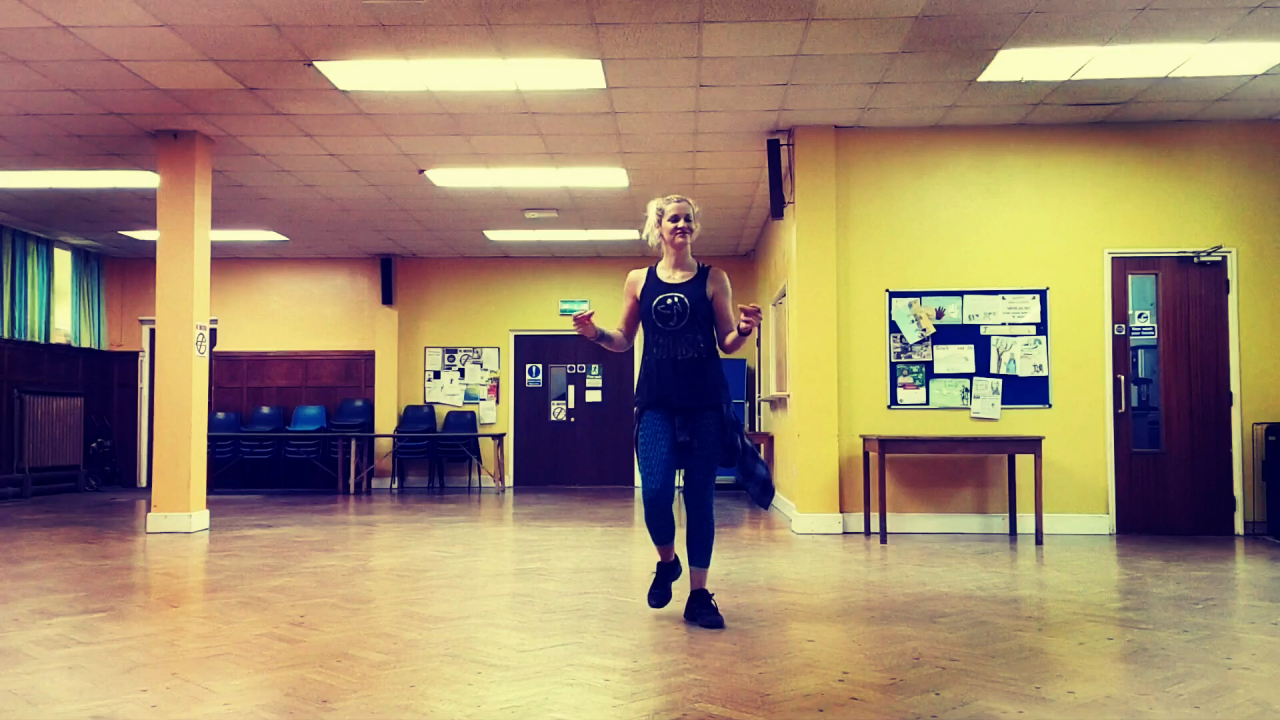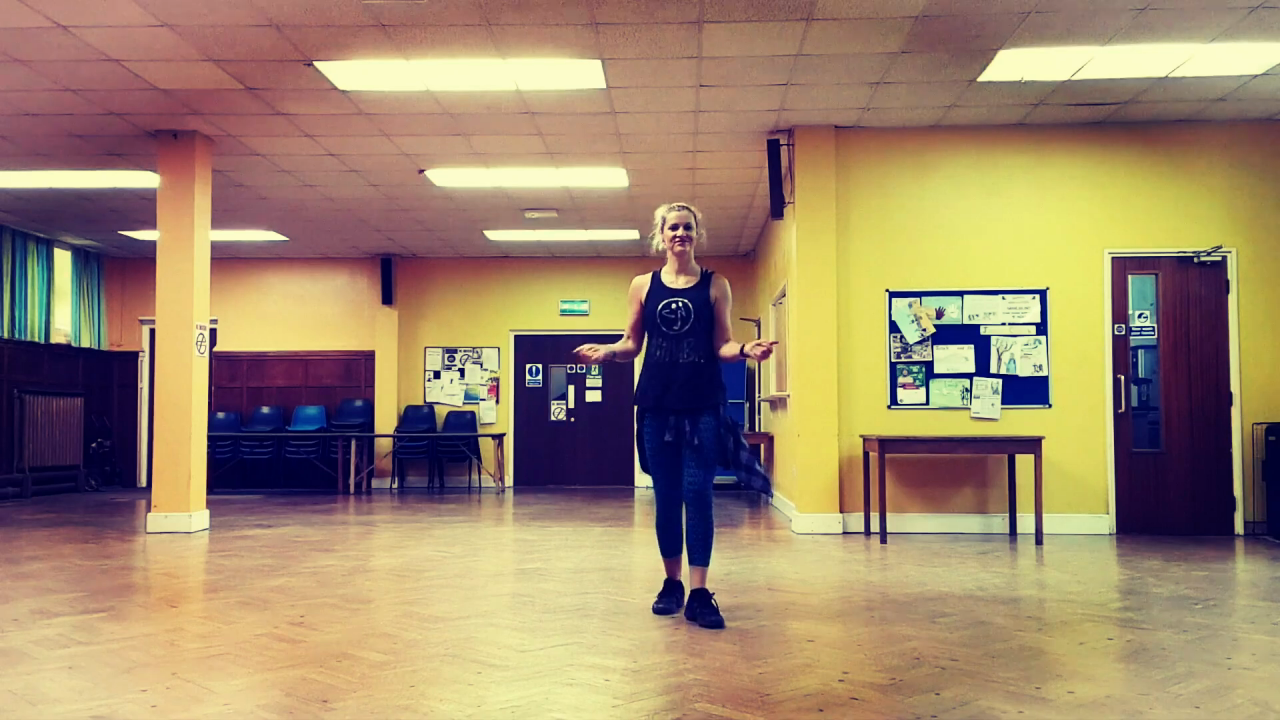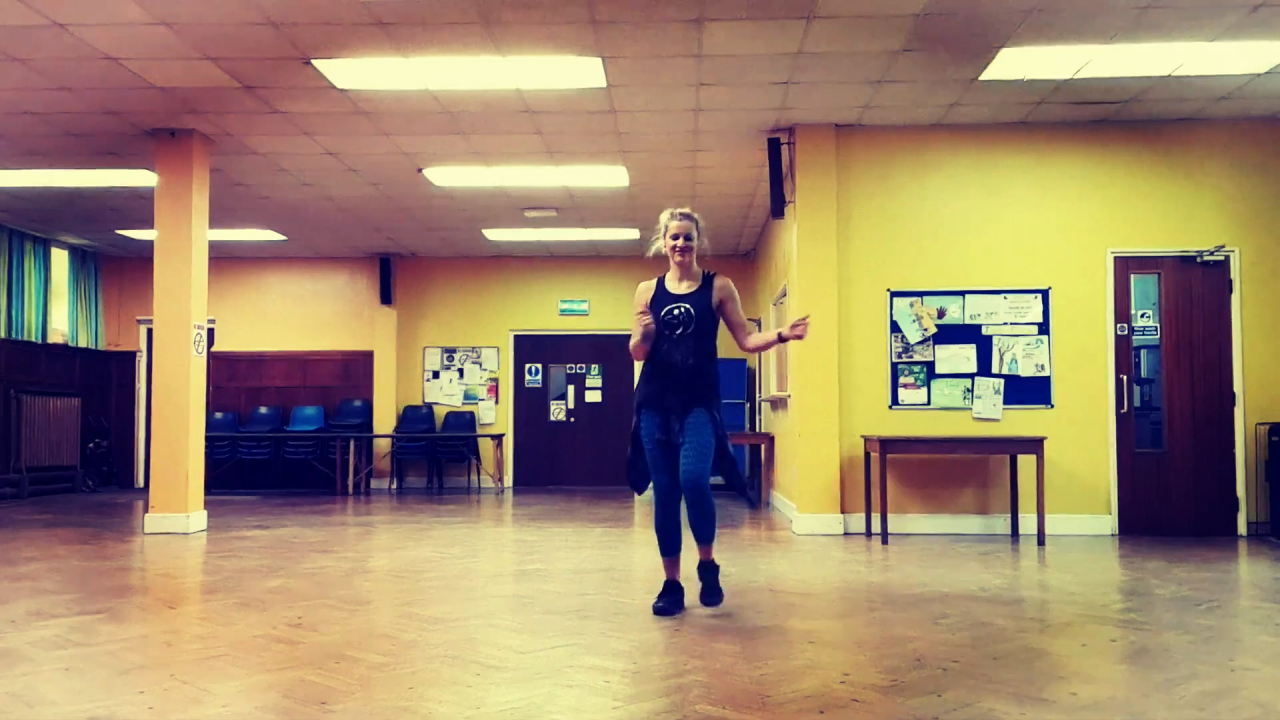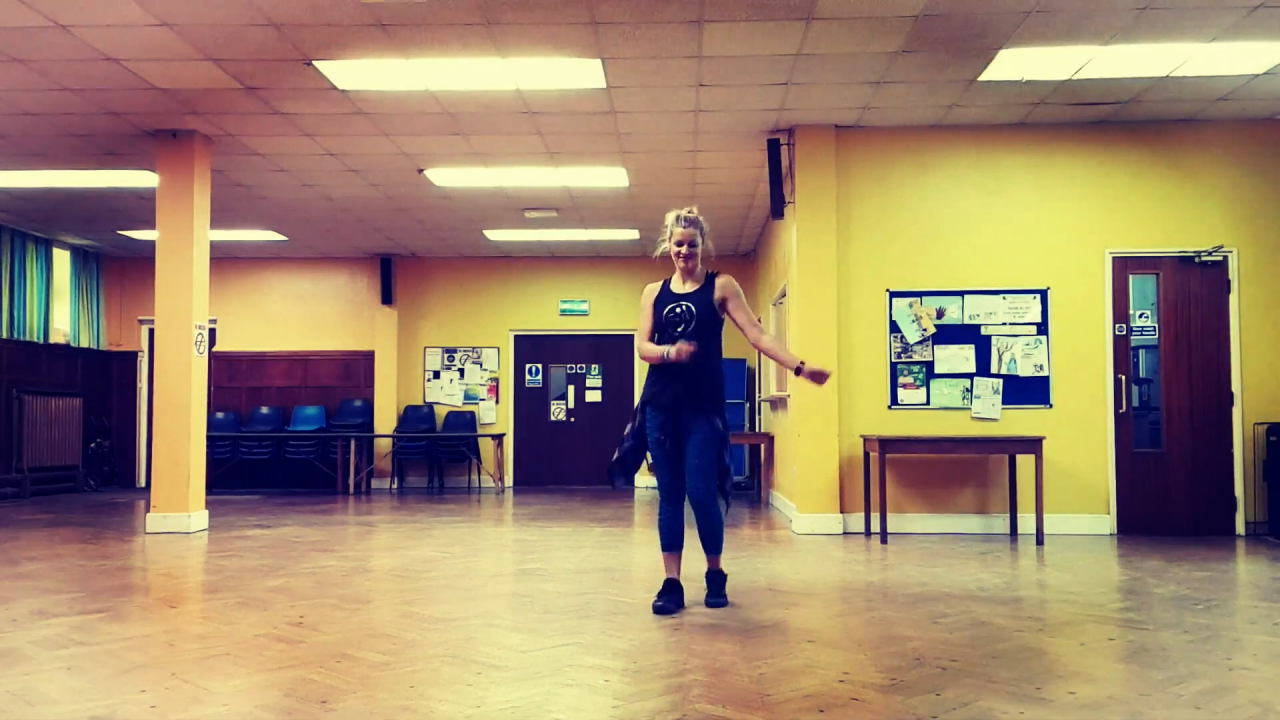
dt=0.2s
person 1, frame 1
left shoulder: (714, 279)
right shoulder: (638, 280)
left elbow: (727, 343)
right elbow: (625, 340)
left wrist: (743, 331)
right wrist: (595, 333)
left hip: (705, 401)
right hip: (656, 401)
left knee: (700, 497)
right knee: (655, 492)
left ankle: (699, 595)
right ankle: (667, 562)
person 1, frame 2
left shoulder: (716, 284)
right shoulder: (643, 285)
left elbow: (722, 346)
right elbow: (632, 345)
left wrist: (748, 350)
right wrist: (604, 353)
left hip: (703, 403)
right hip: (656, 402)
left knee: (698, 495)
right knee: (666, 497)
left ankle: (699, 594)
right ankle: (672, 583)
person 1, frame 3
left shoulder: (719, 287)
right shoulder: (647, 290)
left elbow: (746, 339)
right elbow: (638, 353)
left wrist: (782, 335)
right wrist: (642, 334)
left hip: (699, 403)
right hip: (655, 403)
left knee: (694, 482)
right knee: (666, 494)
left ankle: (707, 564)
right ankle: (671, 584)
person 1, frame 4
left shoulder: (722, 286)
right shoulder: (654, 291)
left elbow: (756, 335)
right elbow: (642, 348)
left wrist: (798, 366)
right wrist: (668, 352)
left hip: (704, 404)
right hip: (659, 403)
left knee: (701, 493)
right knee: (669, 493)
left ankle: (715, 572)
right ankle: (671, 583)
